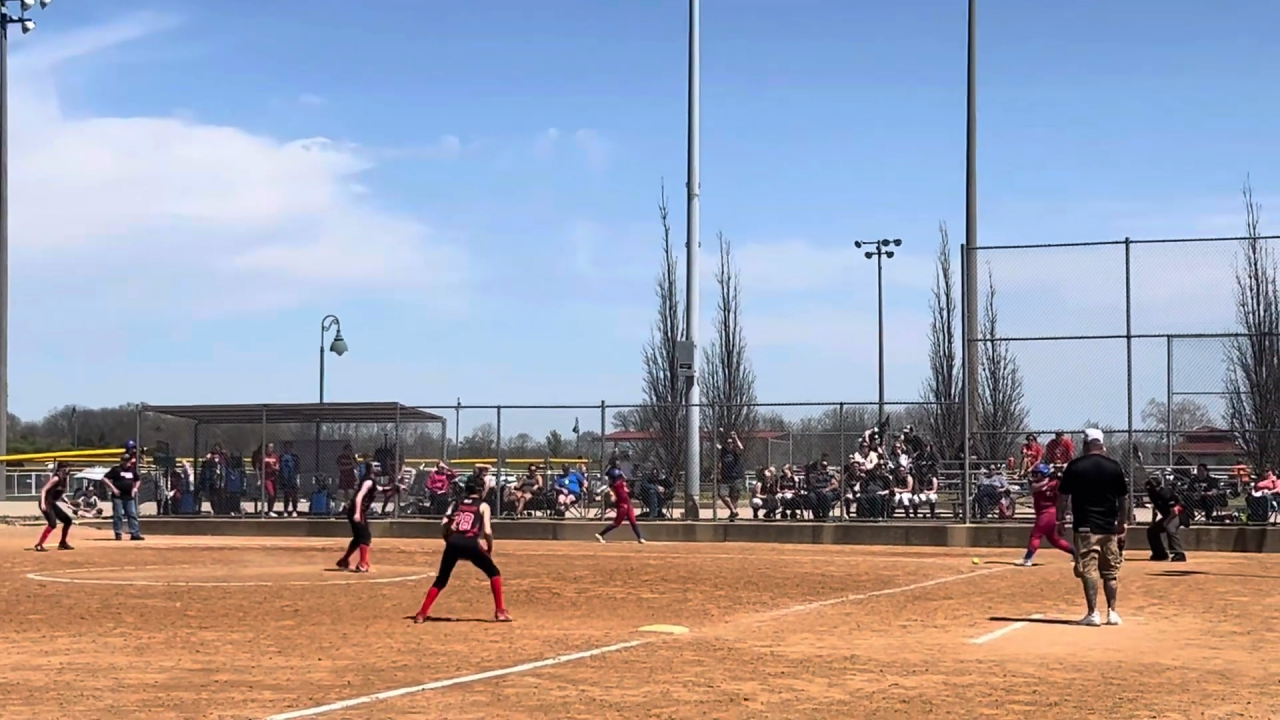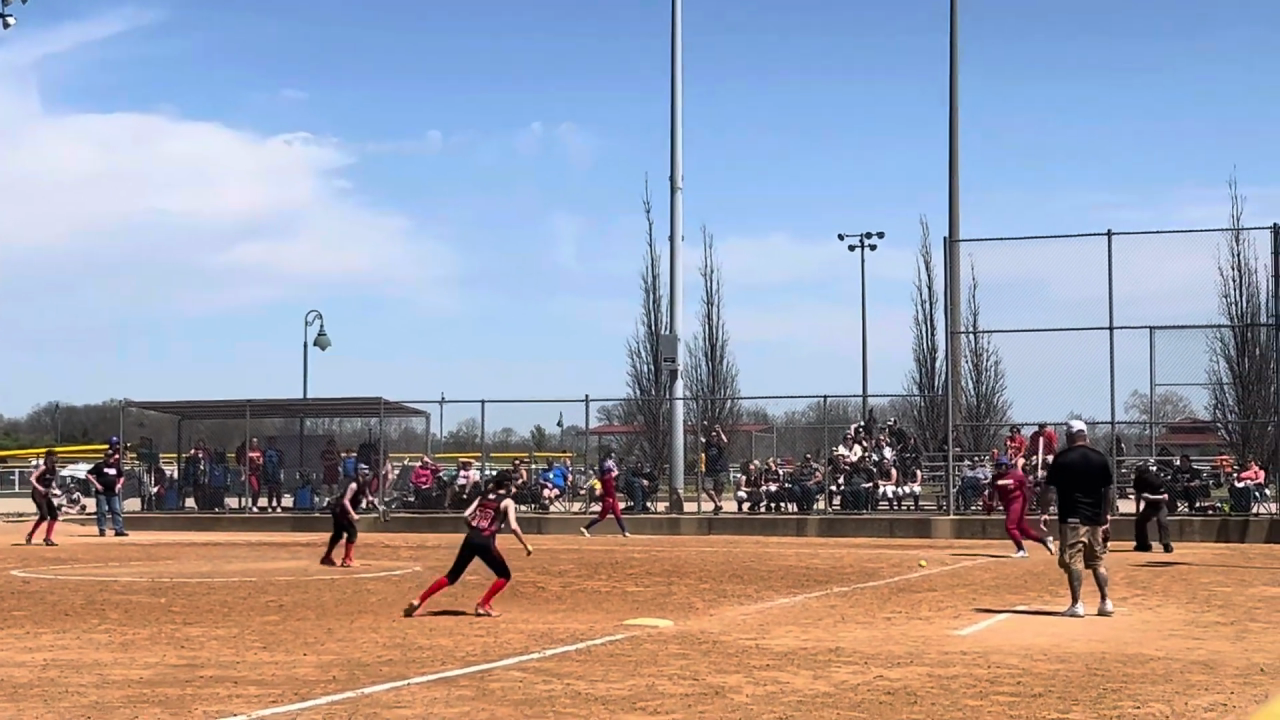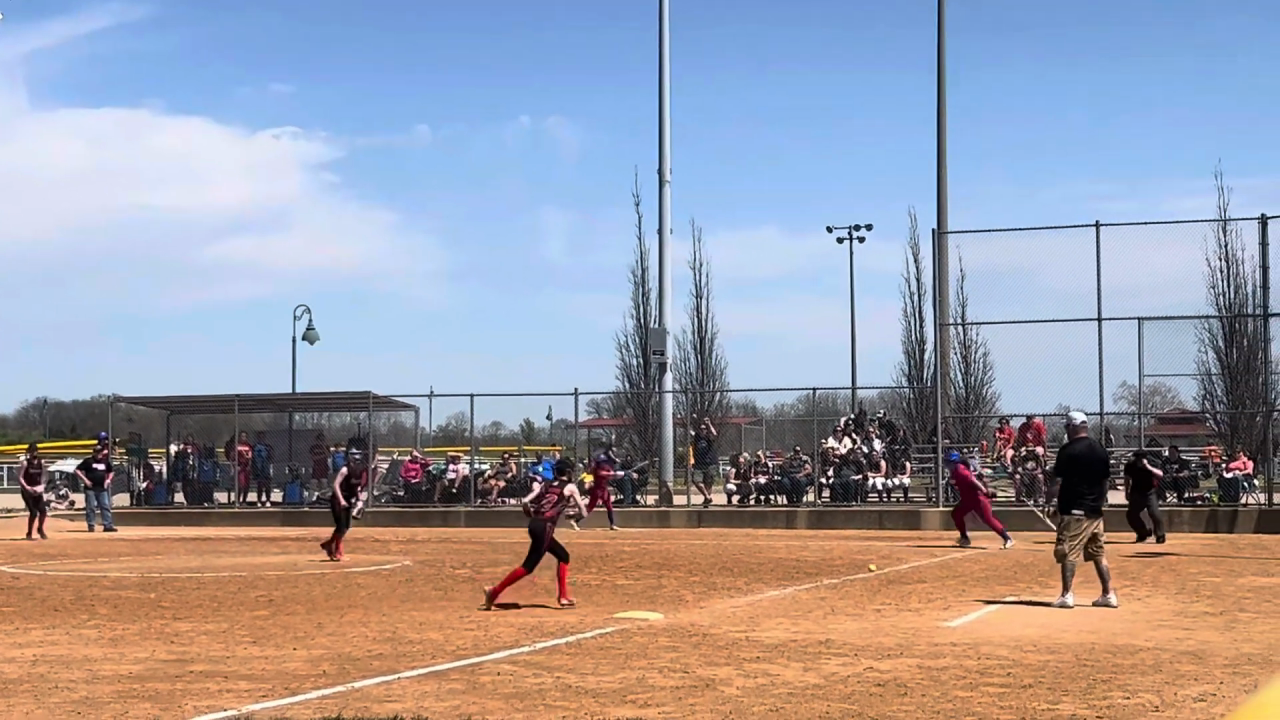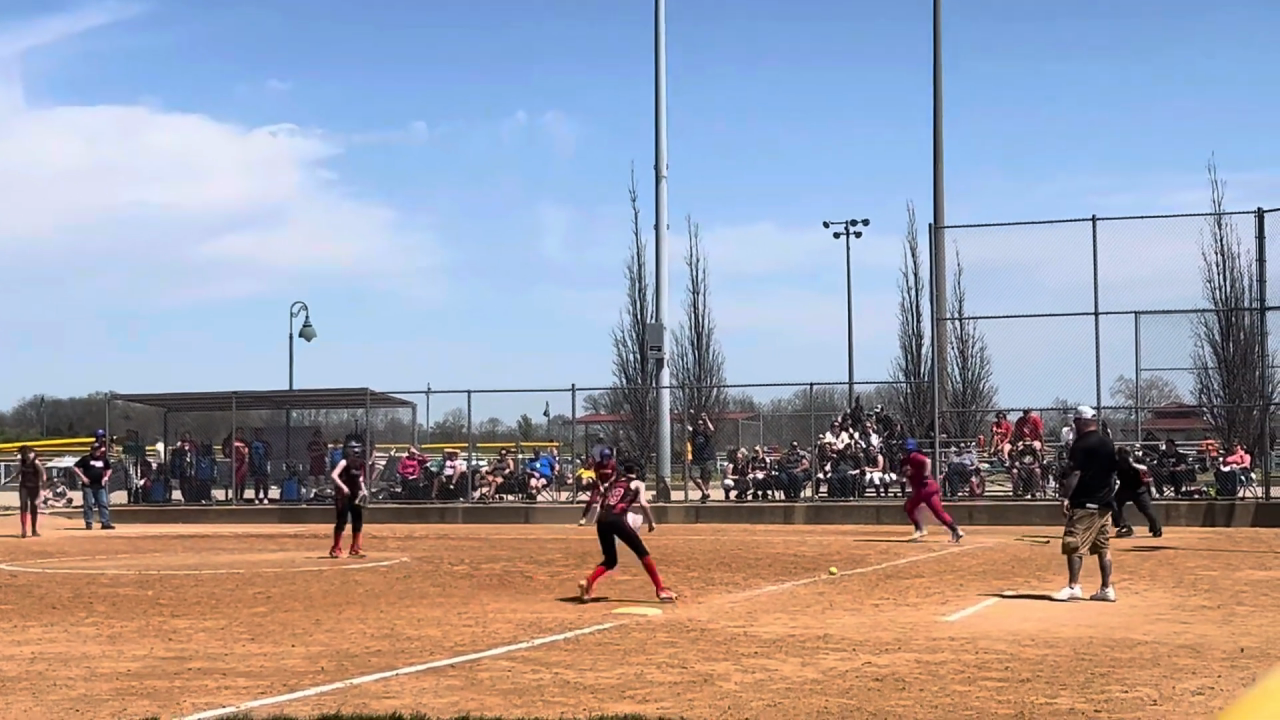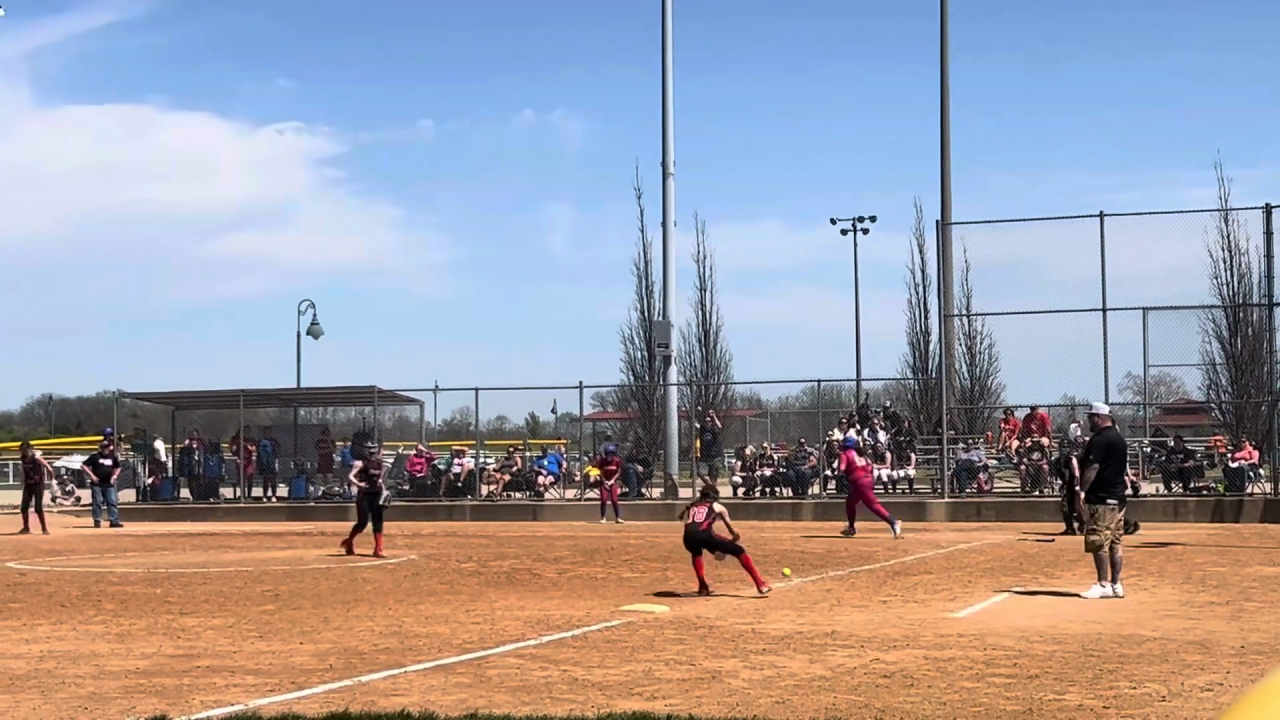
dt=0.3s
person 1, frame 1
left shoulder: (1075, 466)
right shoulder: (1114, 467)
left elbow: (1064, 497)
right elbow: (1123, 498)
left wrist: (1060, 519)
right wrist: (1122, 522)
left hip: (1085, 527)
right hip: (1109, 527)
left knee: (1089, 571)
right knee: (1111, 572)
left ankle: (1093, 614)
right ankle: (1112, 612)
person 1, frame 2
left shoulder: (1062, 458)
right shoulder: (1100, 458)
left elbow: (1051, 489)
right elbow: (1109, 489)
left wrist: (1044, 511)
right wrist: (1106, 513)
left hip: (1072, 518)
right hip: (1095, 518)
left knee: (1073, 562)
right knee: (1098, 562)
left ankle: (1076, 605)
right ankle: (1106, 602)
person 1, frame 3
left shoulder: (1068, 450)
right shoulder: (1101, 449)
left elbow: (1058, 480)
right elbow: (1106, 480)
left hip: (1074, 510)
right hip: (1095, 510)
left knee: (1067, 552)
right knee: (1098, 554)
left ankle: (1066, 595)
right ankle: (1108, 595)
person 1, frame 4
left shoulder: (1082, 443)
right shoulder: (1108, 443)
left elbow: (1075, 473)
right elbow: (1112, 473)
left wrist: (1066, 496)
left hip: (1085, 503)
right hip: (1104, 503)
left knee: (1074, 545)
right knee: (1103, 547)
left ankle: (1073, 586)
right ankle: (1107, 589)
person 1, frame 5
left shoulder: (1100, 438)
right shoulder: (1119, 438)
left elbow: (1093, 467)
left wrist: (1082, 490)
left hip: (1101, 498)
right hip: (1117, 497)
left knee: (1098, 542)
right knee: (1115, 543)
left ankle: (1104, 585)
right ankle: (1116, 584)
